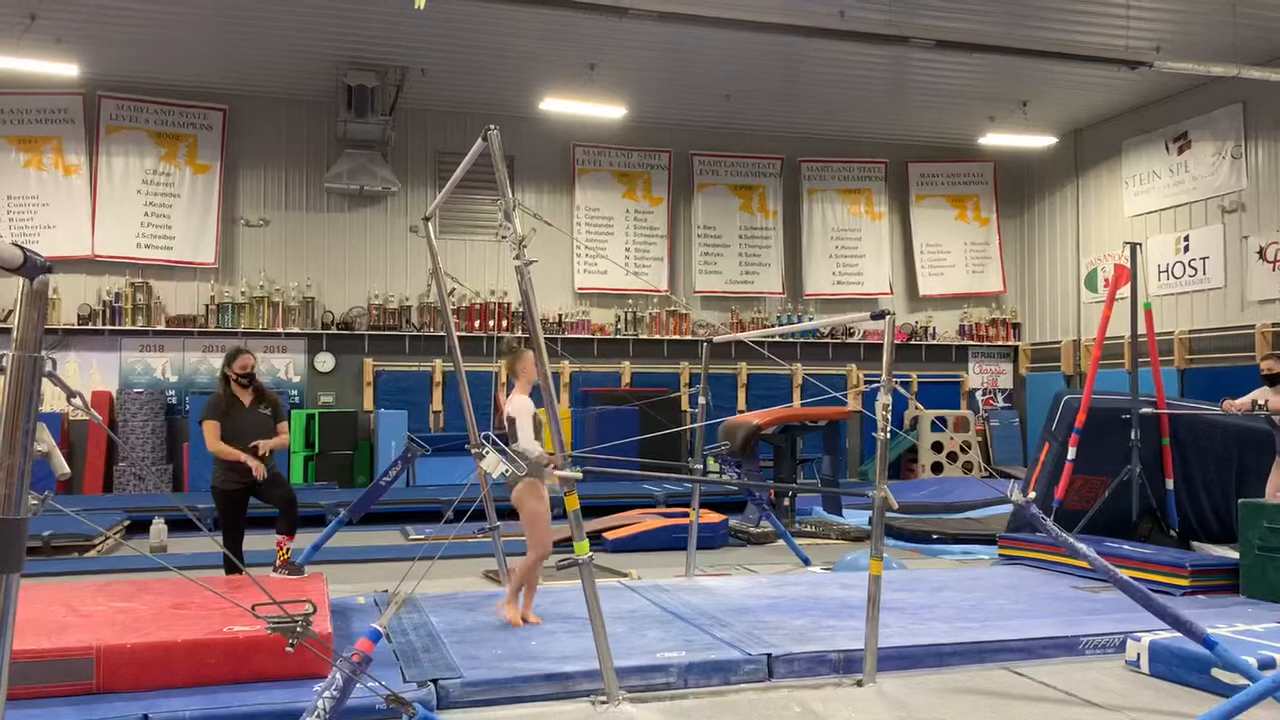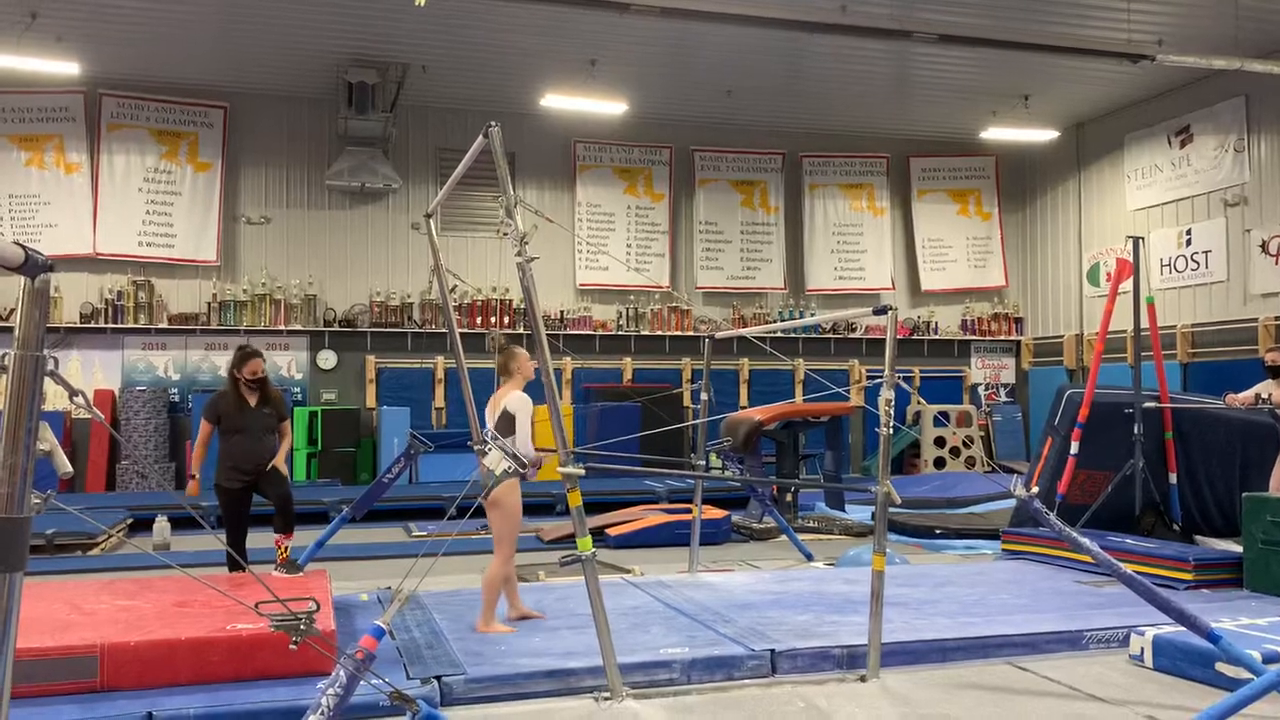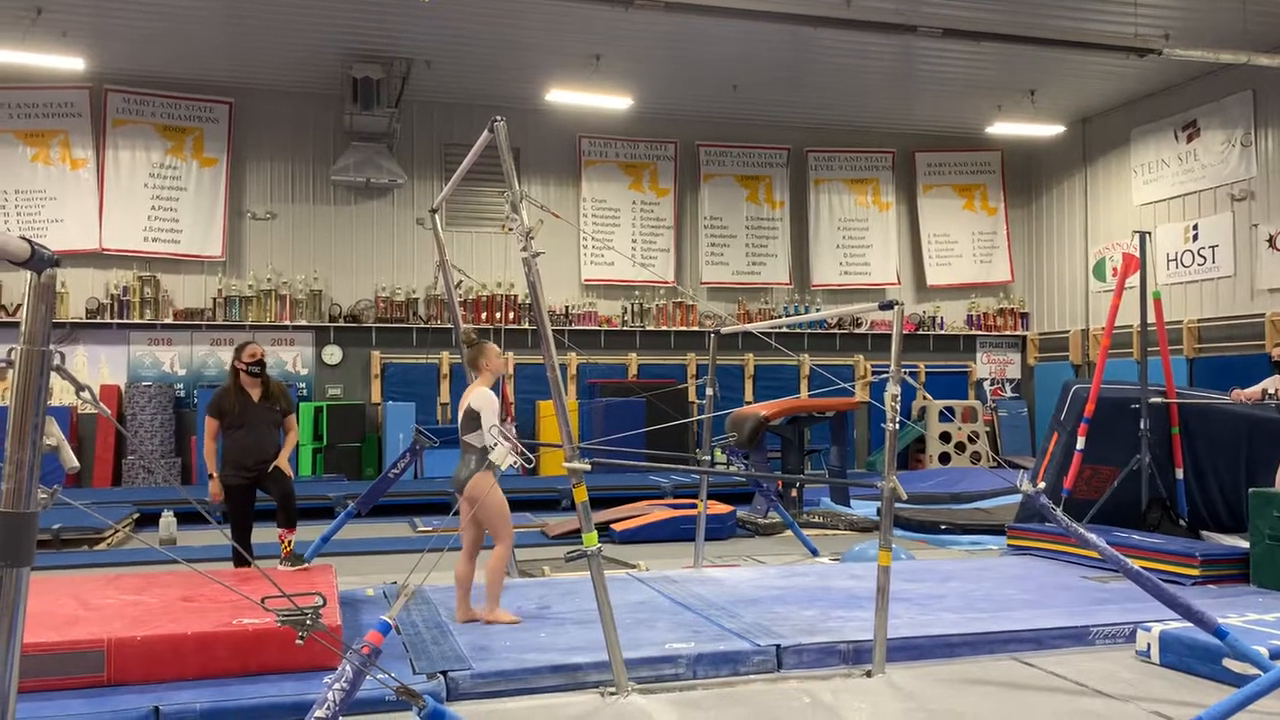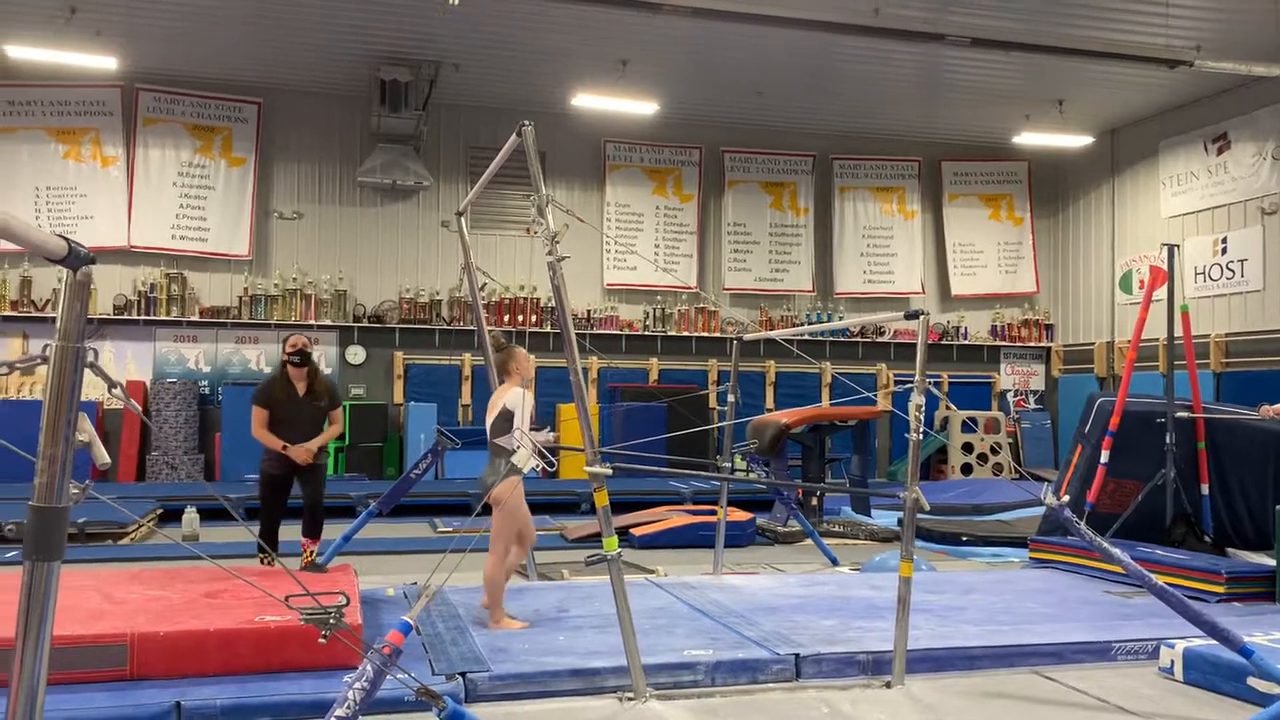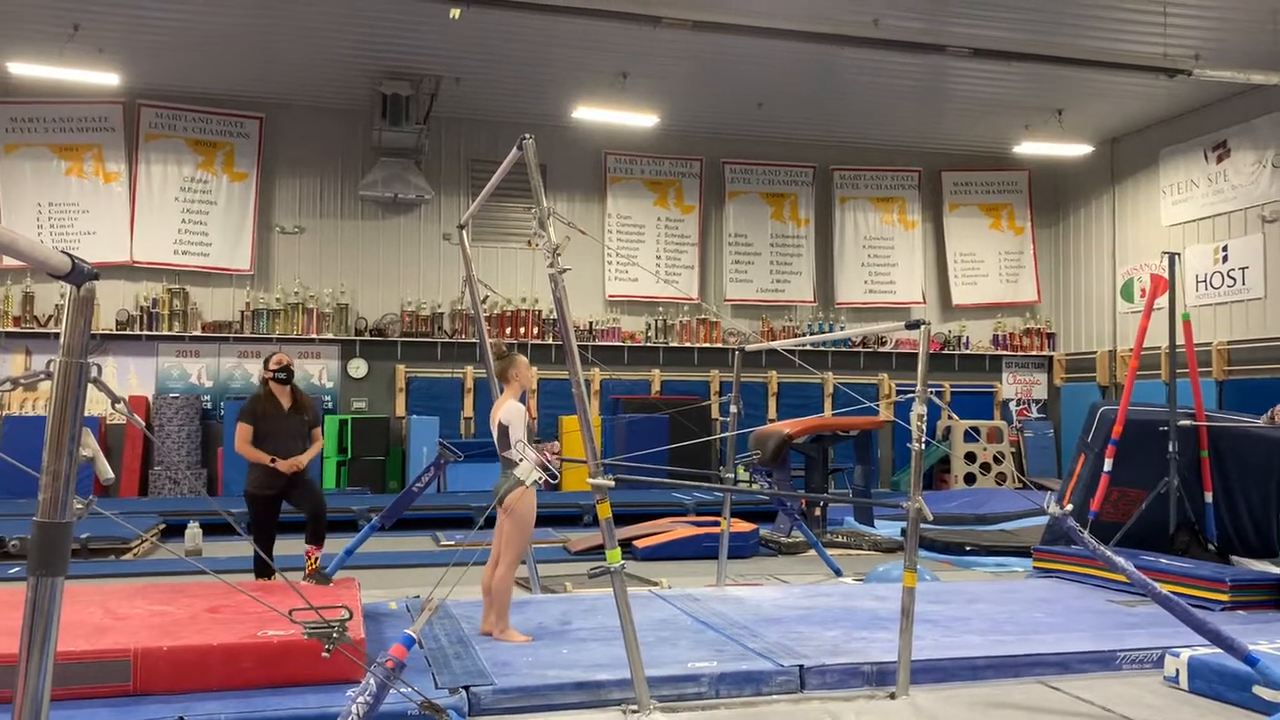
dt=0.7s
person 1, frame 1
left shoulder: (520, 402)
right shoulder: (521, 403)
right elbow: (528, 447)
left wrist: (545, 466)
right wrist: (551, 462)
left hip: (534, 479)
right hip: (526, 480)
left knee: (540, 550)
right knee: (541, 549)
left ankle: (526, 608)
right ankle: (511, 601)
person 1, frame 2
left shoulder: (495, 399)
right shoulder: (521, 400)
right elbow: (523, 448)
left wrist: (527, 458)
right wrist: (536, 459)
left hip: (489, 477)
right hip: (504, 481)
left knee: (505, 550)
right knee: (503, 553)
left ankle: (515, 606)
right ankle: (486, 620)
person 1, frame 3
left shoulder: (470, 394)
right shoulder: (486, 396)
right elbow: (494, 445)
left wrist: (503, 438)
right wrist: (510, 449)
left hip: (465, 474)
right hip: (479, 475)
left knee: (470, 547)
right knee: (505, 540)
left ankle: (464, 609)
right ankle: (493, 608)
person 1, frame 4
left shoulder: (498, 396)
right shoulder: (521, 395)
right elbow: (520, 445)
left wrist: (539, 438)
right wrist: (538, 440)
left hip: (495, 475)
right hip: (506, 479)
left knee: (527, 539)
right knee: (500, 552)
left ankle: (492, 598)
right ankle: (497, 616)
person 1, frame 5
left shoulder: (500, 406)
right shoulder: (516, 408)
right elbow: (521, 458)
left wrist: (540, 451)
right wrist: (546, 459)
left hip: (506, 485)
right hip: (519, 488)
left knee: (496, 559)
right knee: (509, 562)
left ankle: (489, 620)
right ankle: (502, 627)
person 2, frame 1
left shoulder: (270, 400)
right shoulder: (217, 403)
left elbow: (285, 437)
right elbow: (213, 444)
left wrist: (268, 443)
right wrist: (246, 458)
left hip: (264, 473)
right hip: (229, 479)
left knee: (288, 499)
right knee: (232, 538)
left ankle: (282, 562)
person 2, frame 2
left shoulder: (274, 398)
right shoulder: (220, 401)
left elbow: (286, 433)
right elbow: (202, 442)
left wrist: (280, 457)
right wrist: (194, 477)
left hip: (266, 469)
right hip: (231, 476)
left knee: (284, 497)
right knee: (235, 535)
left ankle: (283, 561)
person 2, frame 3
left shoulder: (278, 392)
right shoulder: (223, 397)
left elbow: (292, 430)
right elbow: (210, 440)
left wrist: (283, 457)
right wrist: (213, 477)
left hip: (270, 465)
right hip: (236, 473)
left knee: (287, 493)
right knee: (240, 530)
left ankle: (287, 555)
person 2, frame 4
left shoulder: (325, 386)
right shoulder: (270, 387)
left elbow: (337, 424)
right elbow: (258, 429)
left wrist: (314, 444)
right wrist: (288, 449)
left hip: (312, 458)
right hip: (276, 460)
left knee: (314, 502)
right knee: (270, 517)
left ankle: (308, 562)
right ankle: (266, 567)
person 2, frame 5
left shoulder: (306, 404)
right shoulder: (255, 404)
left elbow: (318, 440)
right elbow: (241, 445)
left wrist: (304, 458)
right wrist: (276, 462)
left hip: (297, 478)
right hip: (262, 483)
left knee: (318, 508)
right knee: (263, 540)
left ankle: (312, 570)
